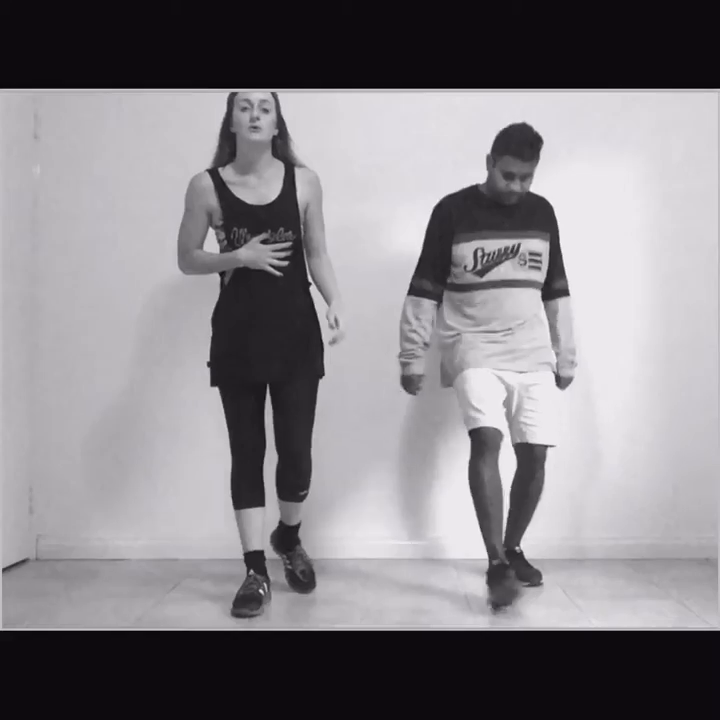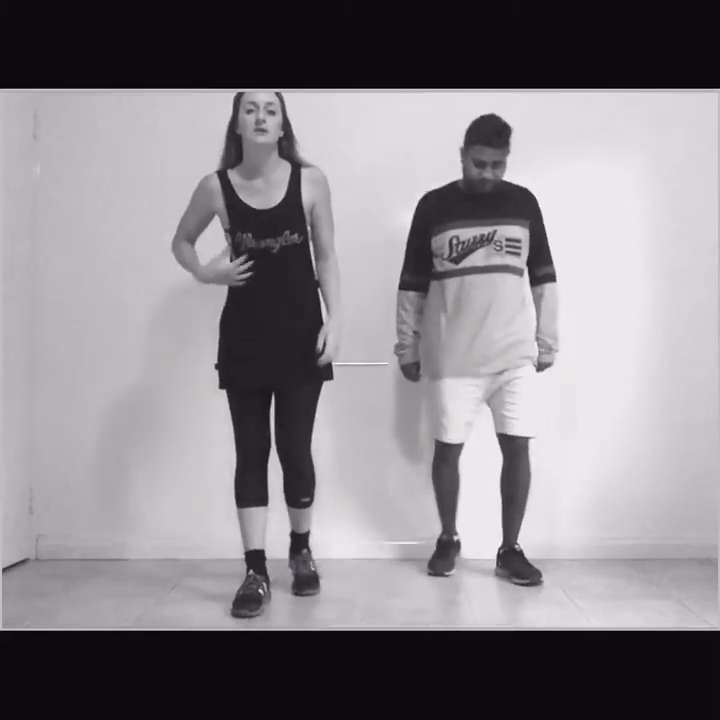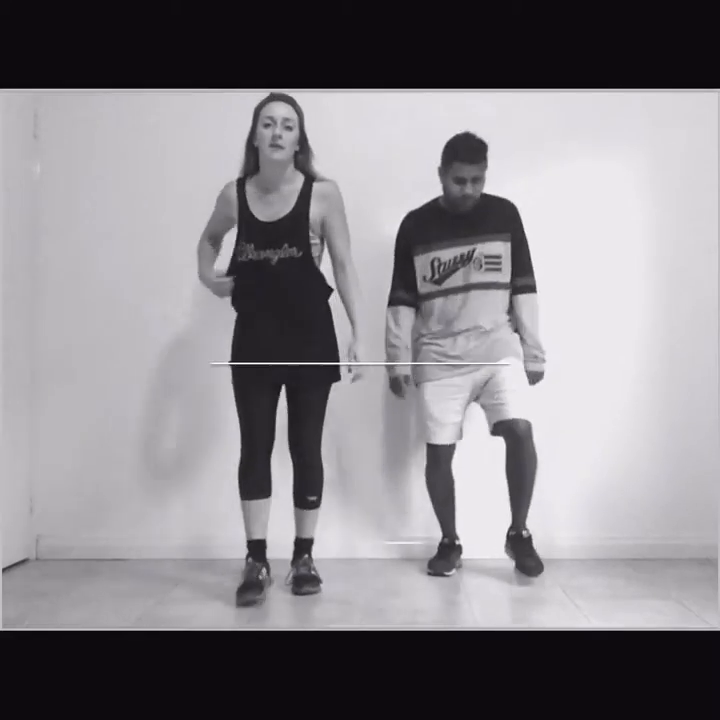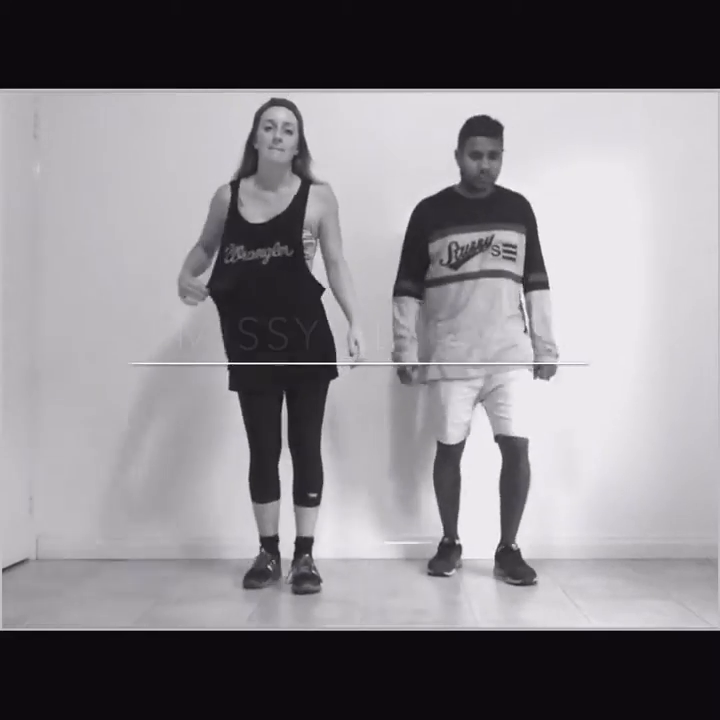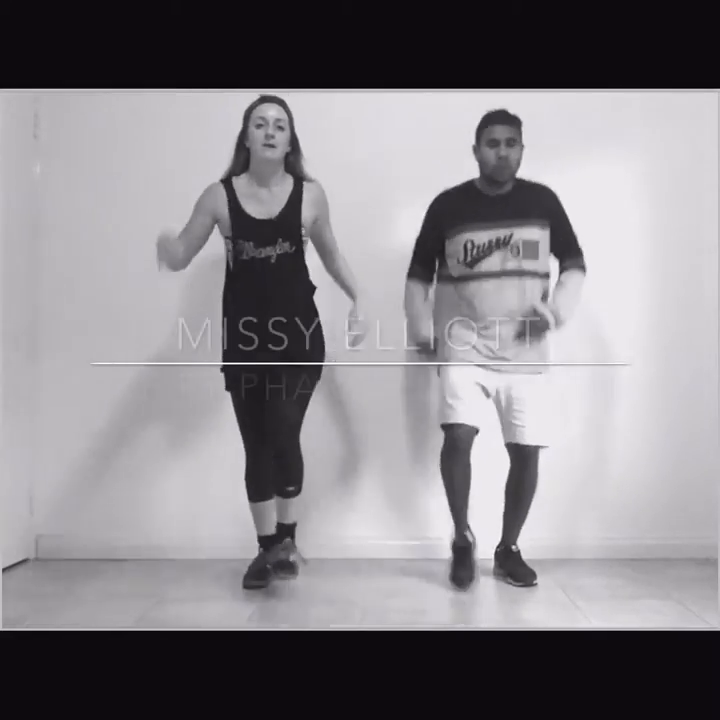
dt=0.3s
person 1, frame 1
left shoulder: (303, 179)
right shoulder: (206, 185)
left elbow: (317, 252)
right elbow: (187, 259)
left wrist: (334, 301)
right wrist: (238, 256)
left hip: (295, 329)
right hip: (236, 332)
left knee: (296, 449)
right knee: (246, 451)
left ankle: (288, 537)
right ankle: (256, 571)
person 1, frame 2
left shoulder: (310, 180)
right shoulder: (215, 187)
left elbow: (326, 255)
right elbow: (180, 241)
left wrist: (334, 317)
right wrist: (206, 272)
left hip: (300, 331)
right hip: (243, 333)
left knee: (295, 448)
right knee: (250, 451)
left ankle: (301, 552)
right ankle: (256, 572)
person 1, frame 3
left shoulder: (323, 193)
right shoulder: (233, 193)
left elbow: (343, 265)
right elbow: (210, 238)
left wrist: (357, 332)
right wrist: (205, 274)
left hip: (310, 337)
right hip: (254, 338)
left knee: (306, 447)
right knee: (255, 446)
left ankle: (304, 556)
right ankle: (257, 560)
person 1, frame 4
left shoulder: (319, 196)
right shoulder: (228, 196)
left elbow: (336, 263)
right elbow: (205, 247)
left wrist: (354, 322)
right wrist: (187, 275)
left hip: (305, 338)
right hip: (250, 340)
left knee: (306, 447)
right knee: (263, 450)
left ankle: (304, 555)
right ankle: (267, 551)
person 1, frame 5
left shoulder: (310, 193)
right shoulder: (219, 194)
left elbow: (330, 253)
right elbow: (179, 257)
left wrist: (356, 299)
right wrist: (167, 248)
left hip: (297, 332)
right hip: (244, 334)
left knee: (283, 437)
right knee: (256, 446)
left ankle: (287, 538)
right ankle: (265, 547)
person 2, frame 1
left shoulder: (543, 212)
right shoulder: (452, 211)
left elbow: (557, 291)
right elbow: (424, 289)
left wrist: (566, 357)
right wrist: (412, 356)
left hip: (533, 354)
right hip: (475, 349)
left knee: (534, 455)
right knee: (486, 442)
left ankle: (513, 549)
right ankle: (496, 564)
person 2, frame 2
left shoulder: (524, 203)
right shoulder: (432, 206)
left elbow: (544, 278)
right elbow: (412, 284)
left wrist: (547, 342)
right wrist: (406, 346)
left hip: (513, 352)
right hip: (453, 354)
left knee: (517, 445)
right knee: (447, 449)
left ankle: (510, 550)
right ankle: (448, 539)
person 2, frame 3
left shoulder: (505, 215)
right shoulder: (415, 225)
left elbow: (524, 289)
right elbow: (401, 301)
left wrist: (533, 353)
right wrist: (398, 362)
left hip: (498, 350)
right hip: (439, 358)
left knee: (520, 432)
right knee: (439, 452)
left ankle: (519, 533)
right ankle: (449, 543)
person 2, frame 4
left shoulder: (519, 209)
right shoulder: (429, 213)
left elbow: (537, 284)
right elbow: (407, 289)
left wrist: (546, 347)
right wrist: (406, 350)
left hip: (510, 354)
right hip: (451, 357)
left knee: (516, 448)
right knee: (449, 450)
left ankle: (508, 549)
right ankle: (450, 541)
person 2, frame 5
left shoulder: (543, 201)
right shoulder: (447, 205)
left elbow: (574, 266)
right elbow: (420, 274)
left wrist: (556, 310)
right wrist: (421, 326)
left hip: (523, 354)
right hip: (464, 348)
left knee: (526, 455)
right knee: (458, 437)
left ankle: (508, 550)
right ankle: (462, 538)
